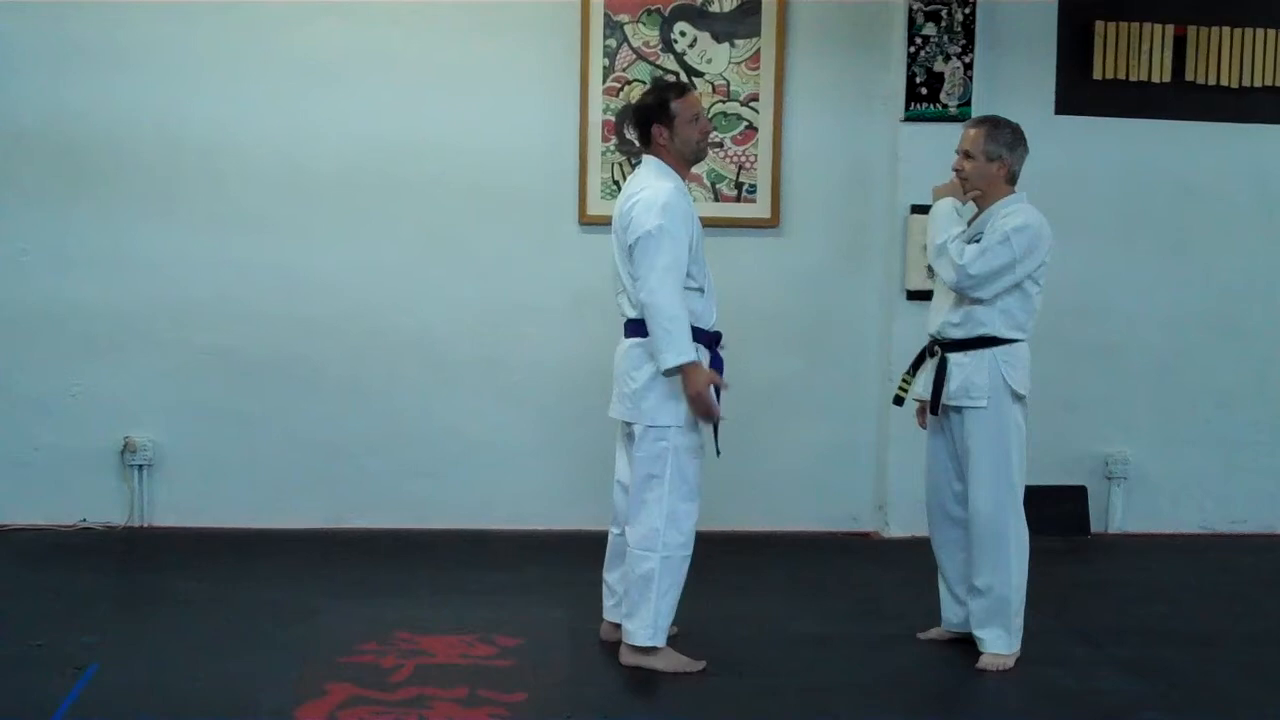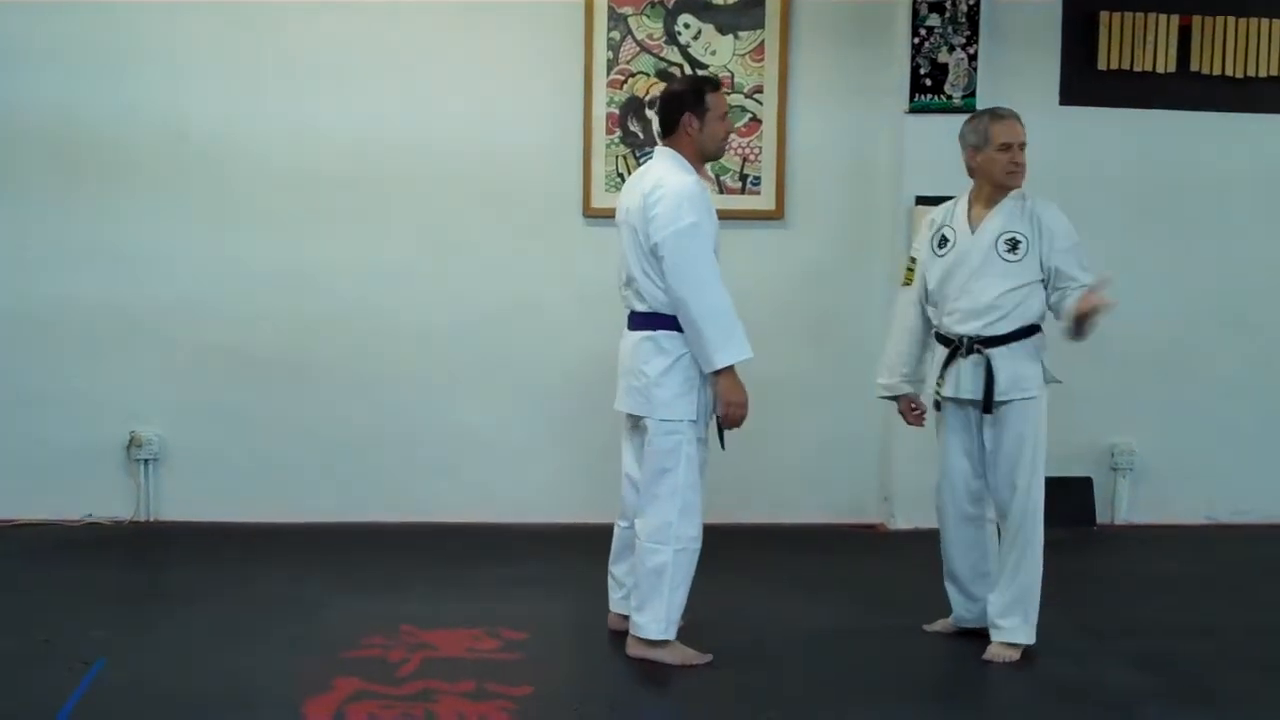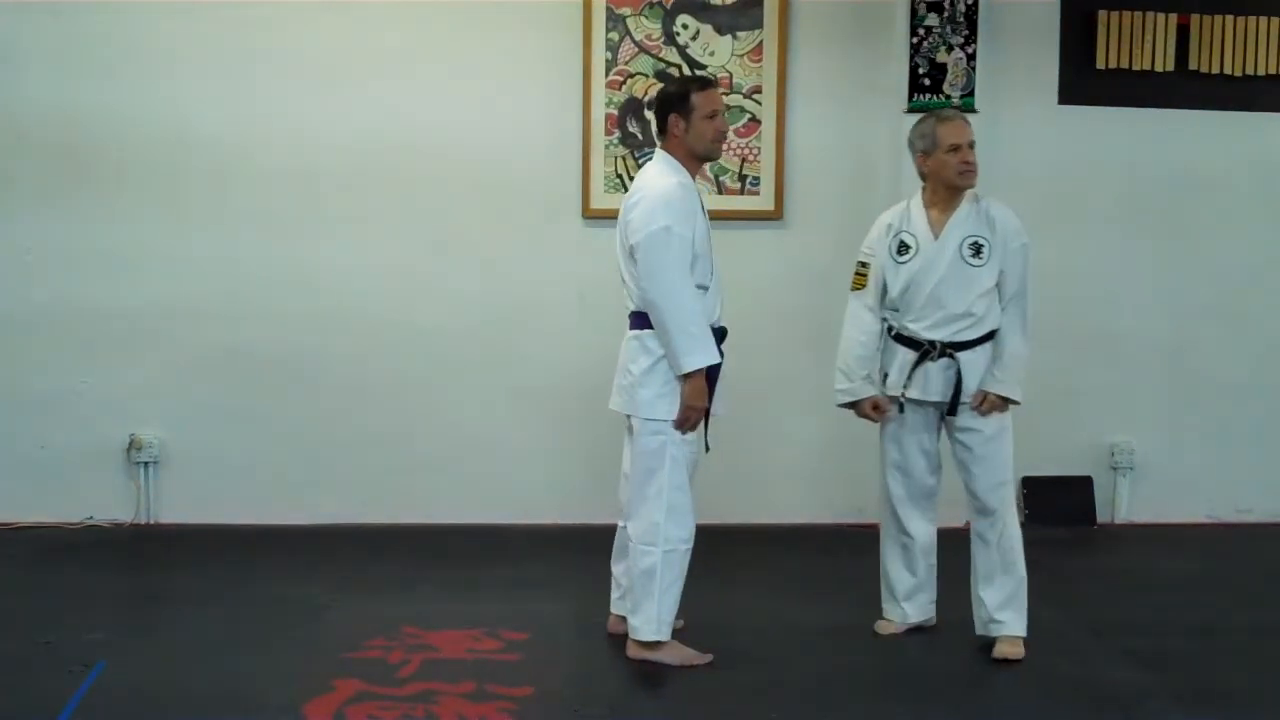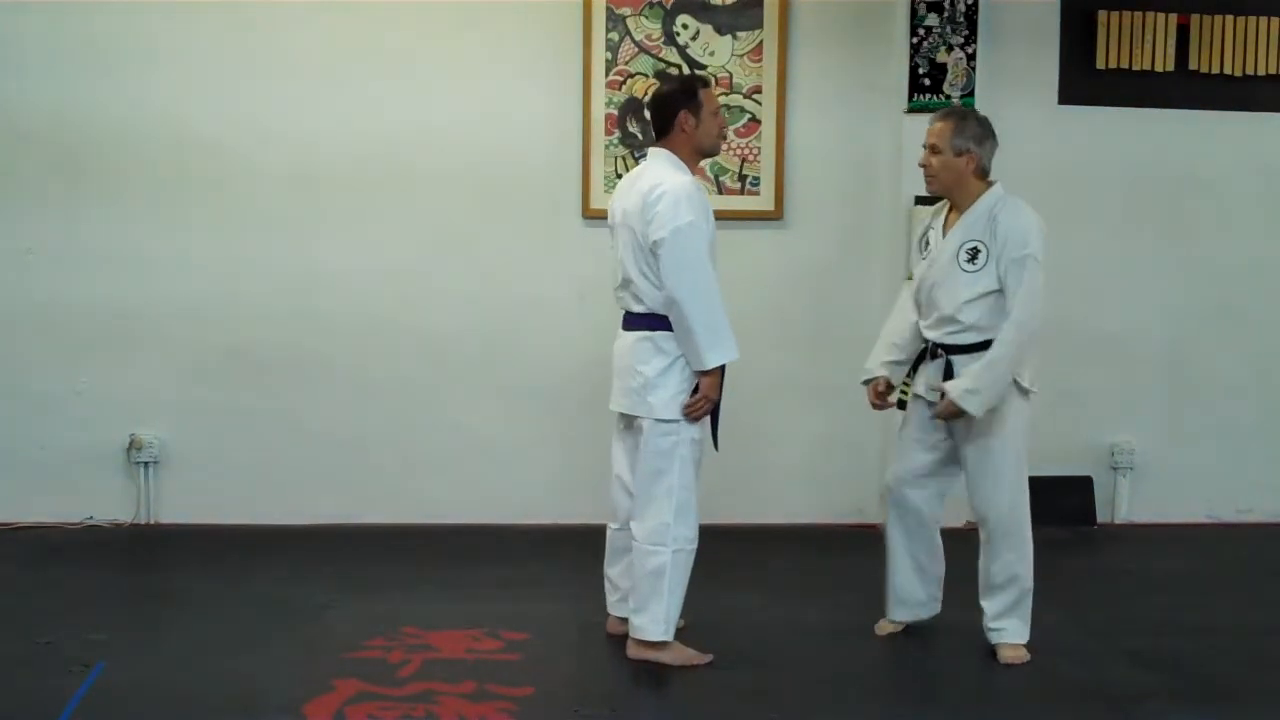
dt=1s
person 1, frame 1
left shoulder: (651, 189)
right shoulder: (661, 198)
right elbow: (661, 293)
right wrist: (689, 366)
left hip: (652, 360)
right hip: (663, 365)
left knee: (637, 500)
right knee: (664, 510)
left ankle: (621, 615)
right ankle: (643, 639)
person 1, frame 2
left shoulder: (644, 181)
right shoulder: (681, 191)
right elbow: (698, 290)
right wrist: (726, 373)
left hip: (647, 347)
right hip: (673, 357)
left knee: (642, 493)
right knee: (671, 504)
left ankle: (626, 606)
right ankle: (651, 632)
person 1, frame 3
left shoulder: (668, 185)
right shoulder: (666, 193)
right elbow: (669, 294)
left wrist: (692, 369)
right wrist: (694, 375)
left hip: (661, 359)
right hip: (667, 363)
left knee: (645, 496)
right knee: (664, 505)
left ankle: (628, 609)
right ankle: (648, 634)
person 1, frame 4
left shoulder: (636, 182)
right shoulder: (679, 191)
right elbow: (690, 289)
right wrist: (711, 368)
left hip: (640, 348)
right hip: (669, 357)
left knee: (635, 493)
right knee: (667, 504)
left ankle: (625, 609)
right ankle: (650, 634)
person 2, frame 1
left shoulder: (1023, 224)
right shoulder: (975, 220)
left elbow: (964, 274)
left wrist: (945, 208)
right wrist: (930, 382)
left hip: (989, 379)
right hip: (951, 375)
left knee: (993, 509)
right knee: (946, 504)
left ankle: (1000, 632)
right ankle: (962, 615)
person 2, frame 2
left shoulder: (1043, 219)
right shoulder: (940, 221)
left elbow: (1073, 287)
right elbow: (914, 307)
left wrist: (1080, 309)
right wrist: (901, 382)
left hip: (1014, 376)
right hip: (954, 375)
left knee: (1017, 503)
right knee: (957, 502)
left ankle: (1012, 625)
right ankle: (970, 608)
person 2, frame 3
left shoulder: (1000, 222)
right shoulder: (891, 226)
left elbow: (1014, 309)
right elbow: (865, 311)
left wrist: (1005, 383)
right wrist: (859, 386)
left hip: (976, 376)
right hip: (908, 375)
left knee: (992, 498)
right knee: (906, 497)
left ankle: (1004, 622)
right ankle: (909, 606)
person 2, frame 4
left shoulder: (1015, 222)
right shoulder: (935, 221)
left elbow: (1021, 320)
right elbow: (912, 303)
left wrist: (969, 392)
right wrist: (884, 367)
left hip: (987, 383)
right hip: (930, 378)
left knee: (1000, 510)
right knee: (906, 490)
left ankle: (1007, 627)
right ankle: (912, 603)
